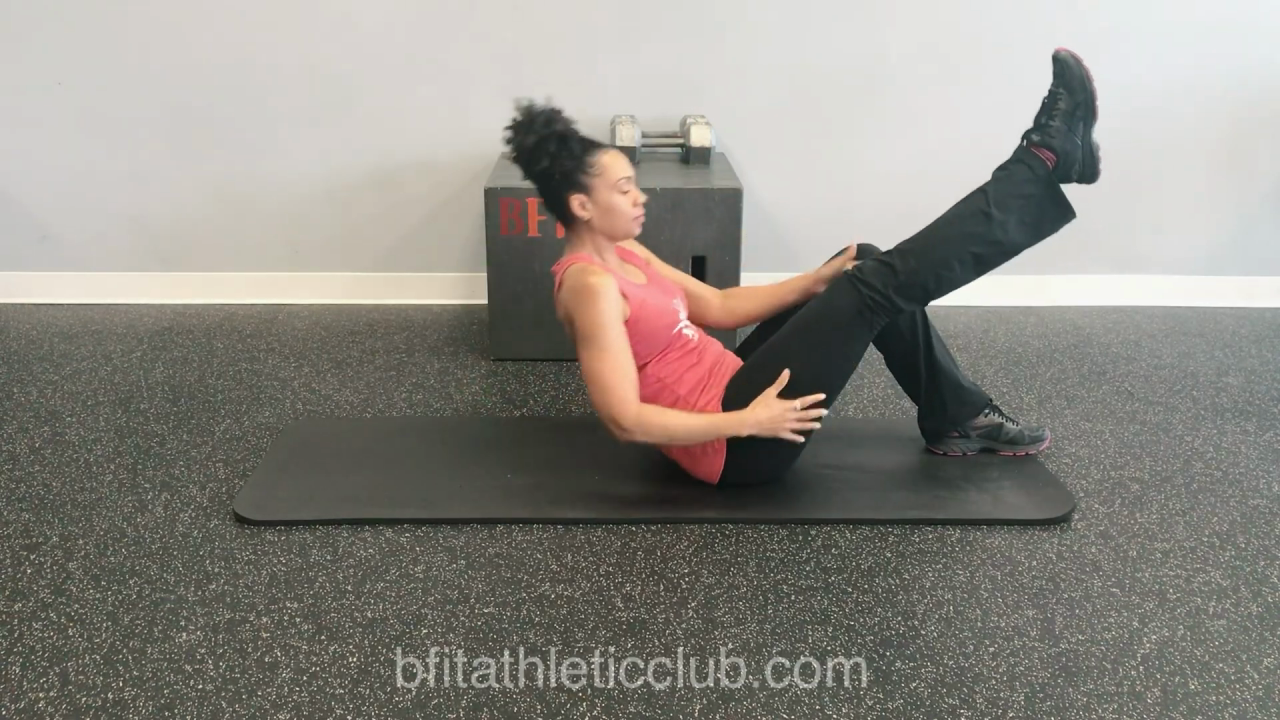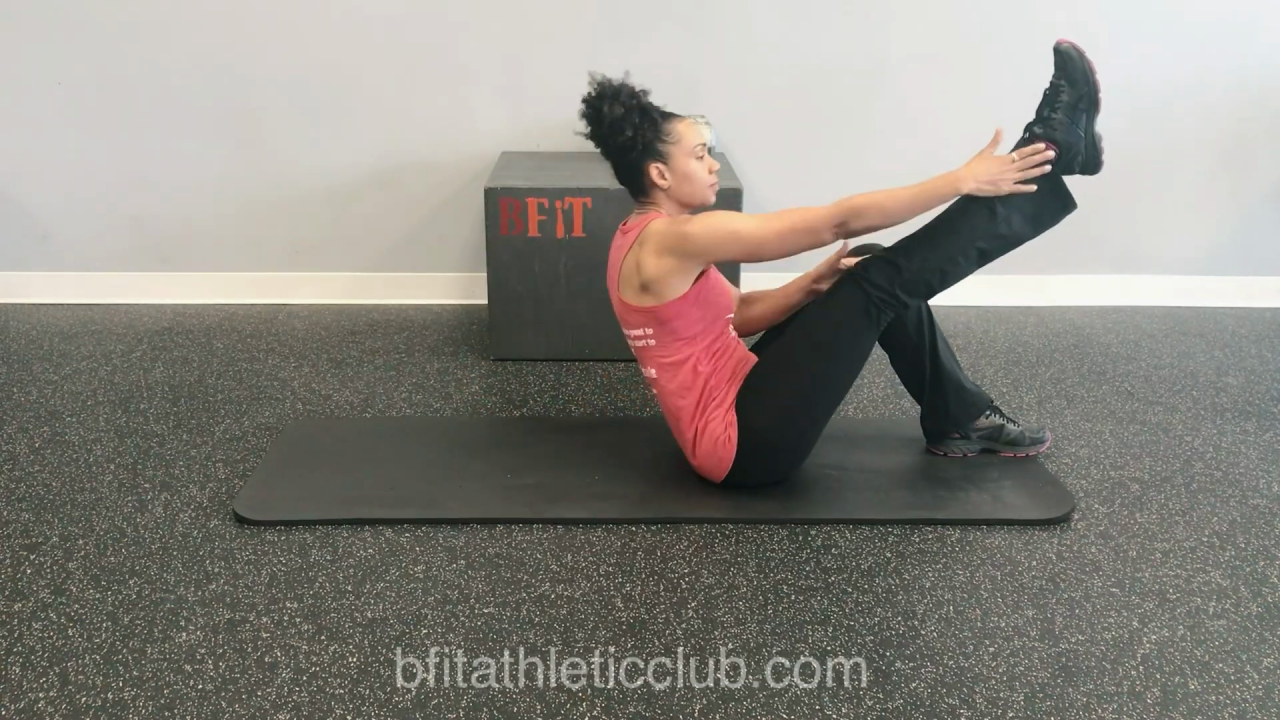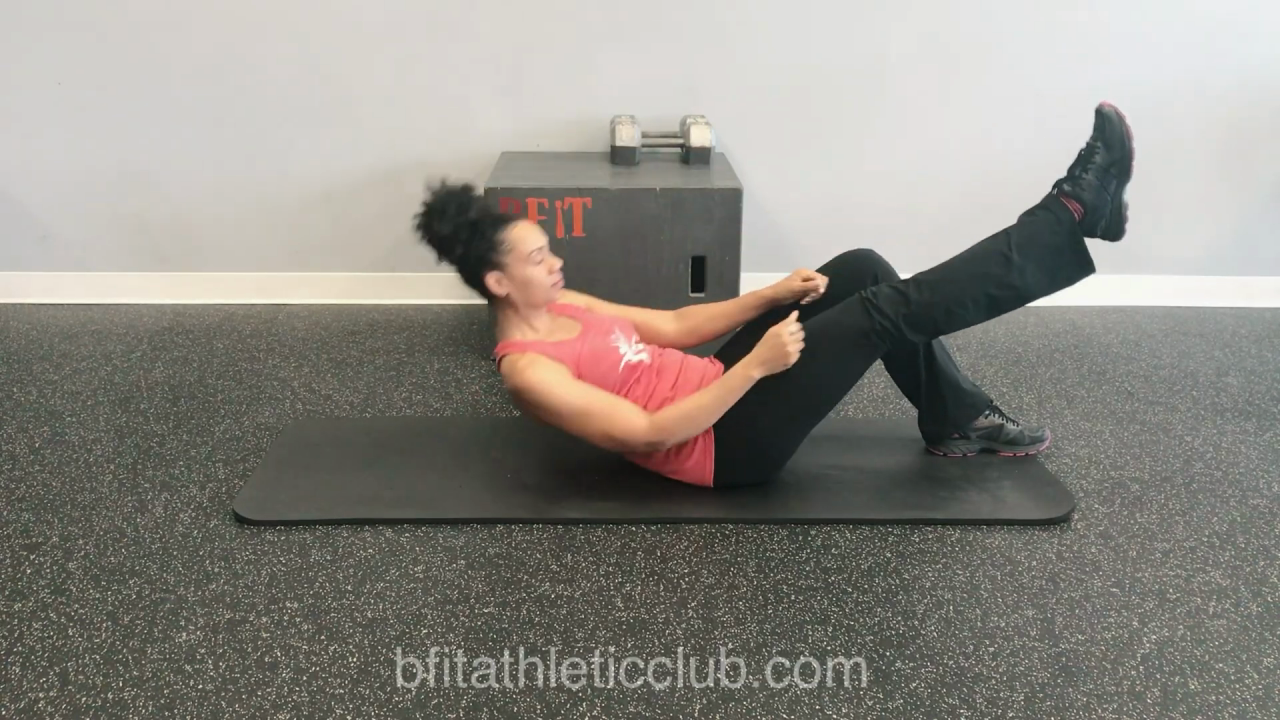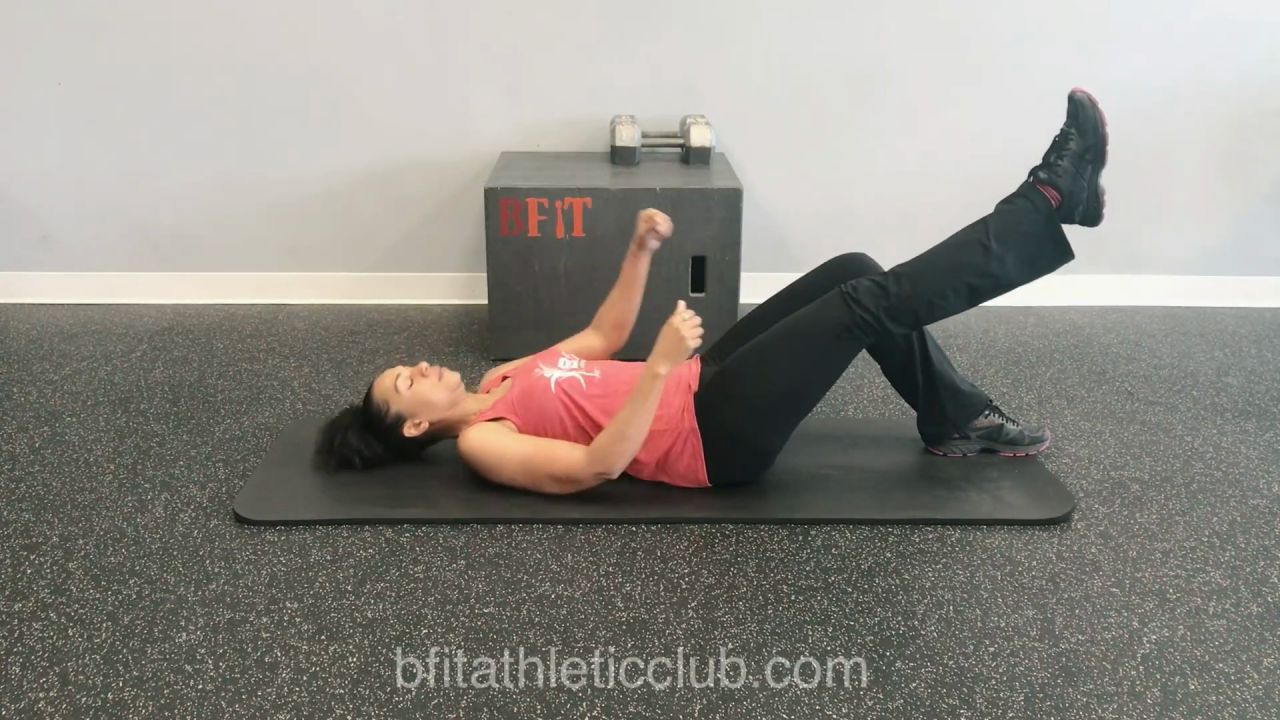
dt=0.5s
person 1, frame 1
left shoulder: (615, 254)
right shoulder: (589, 284)
left elbow: (716, 307)
right elbow: (626, 420)
left wrist: (820, 281)
right wrist: (751, 423)
left hip: (727, 395)
right hip: (727, 450)
left knee: (865, 273)
right knee: (882, 284)
left ankle: (959, 424)
right ankle: (1046, 158)
person 1, frame 2
left shoulder: (649, 235)
right shoulder: (680, 236)
right elbow: (839, 221)
left wrist: (813, 283)
right wrist: (963, 179)
left hip: (737, 407)
right hip: (747, 441)
left knee: (878, 280)
right knee: (886, 281)
left ankle: (960, 423)
right ankle: (1051, 145)
person 1, frame 3
left shoulder: (555, 306)
right shoulder: (529, 371)
left elbow: (675, 325)
right elbow: (655, 433)
left wrist: (774, 293)
right wrist: (758, 366)
left hip: (718, 389)
right hip: (725, 442)
left knee: (861, 270)
right knee: (889, 311)
left ankle: (958, 424)
right ankle: (1072, 212)
person 1, frame 4
left shoulder: (498, 383)
right shoulder: (479, 443)
left elbow: (601, 338)
right elbow: (599, 466)
left wrist: (640, 251)
right wrist: (663, 361)
left hip: (695, 392)
right hip: (711, 439)
left knee: (855, 272)
right knee: (869, 304)
left ankle: (956, 421)
right ankle: (1046, 201)
